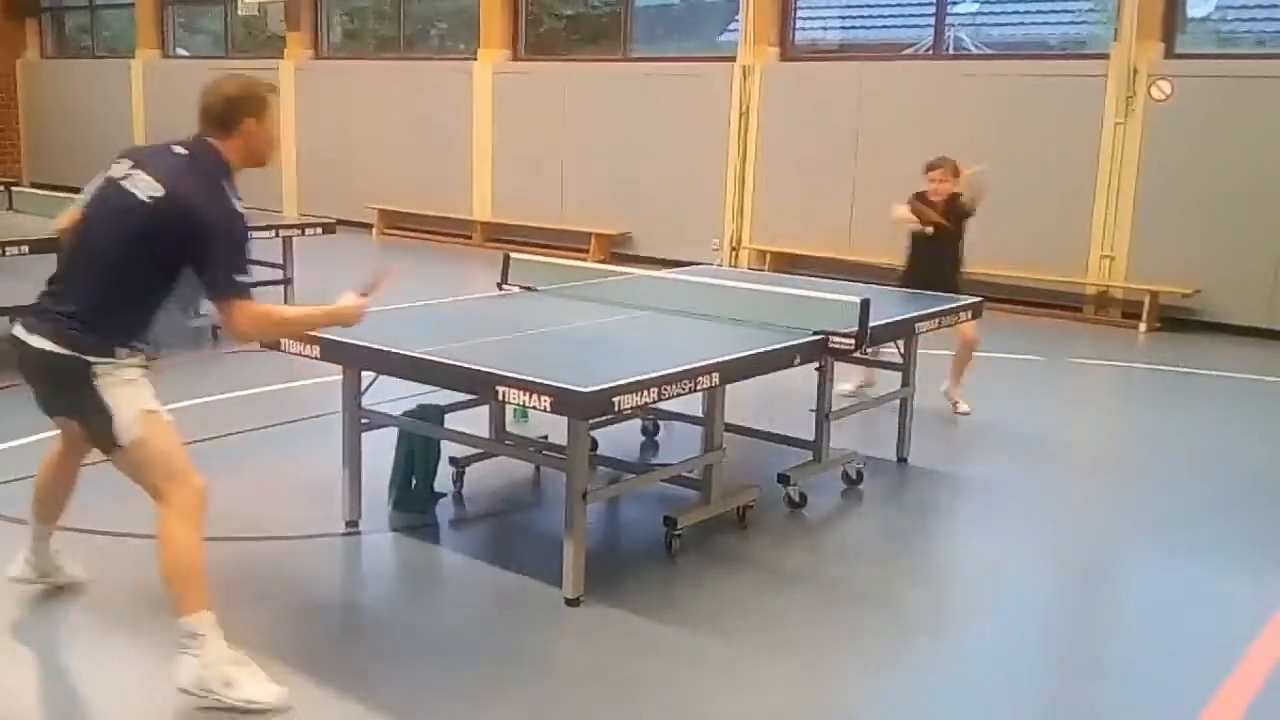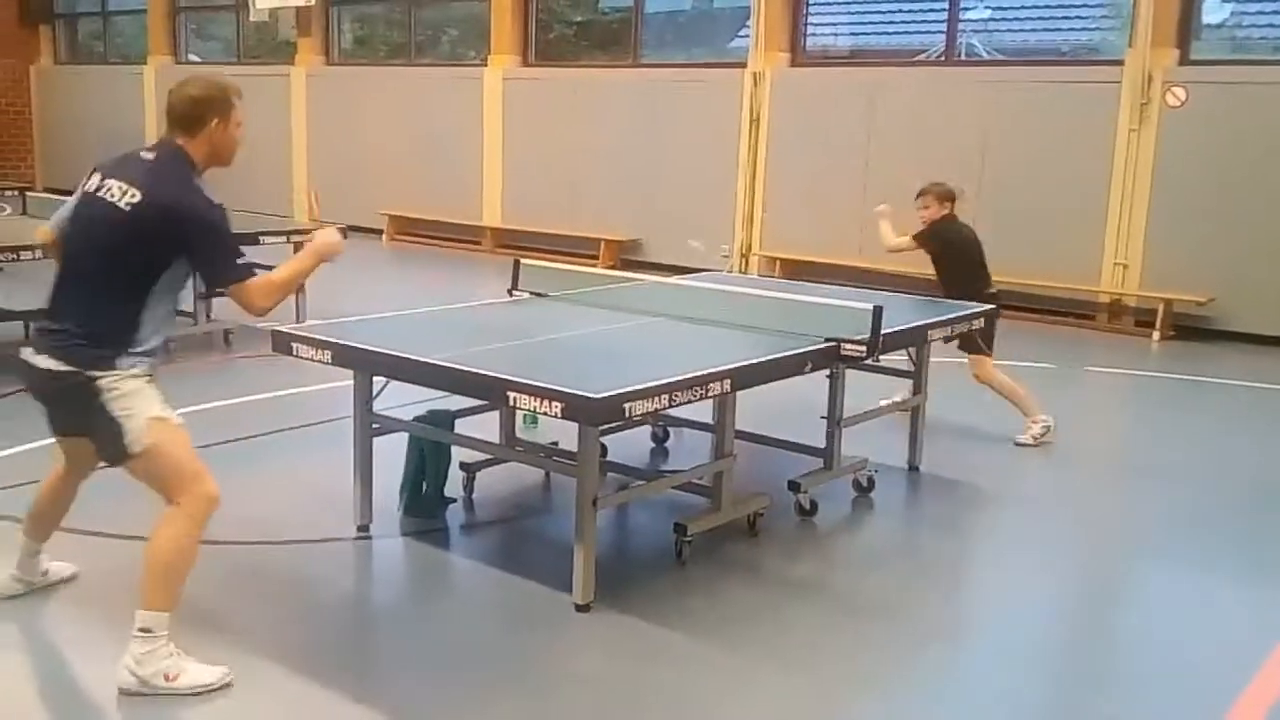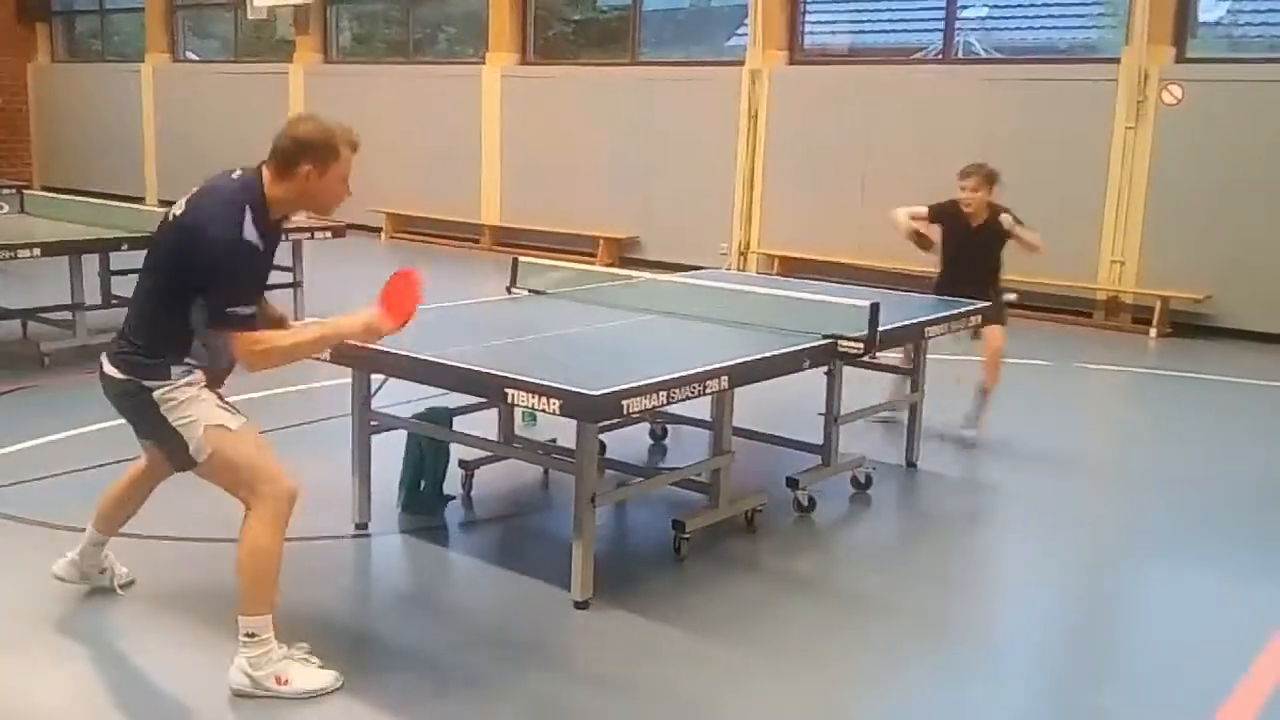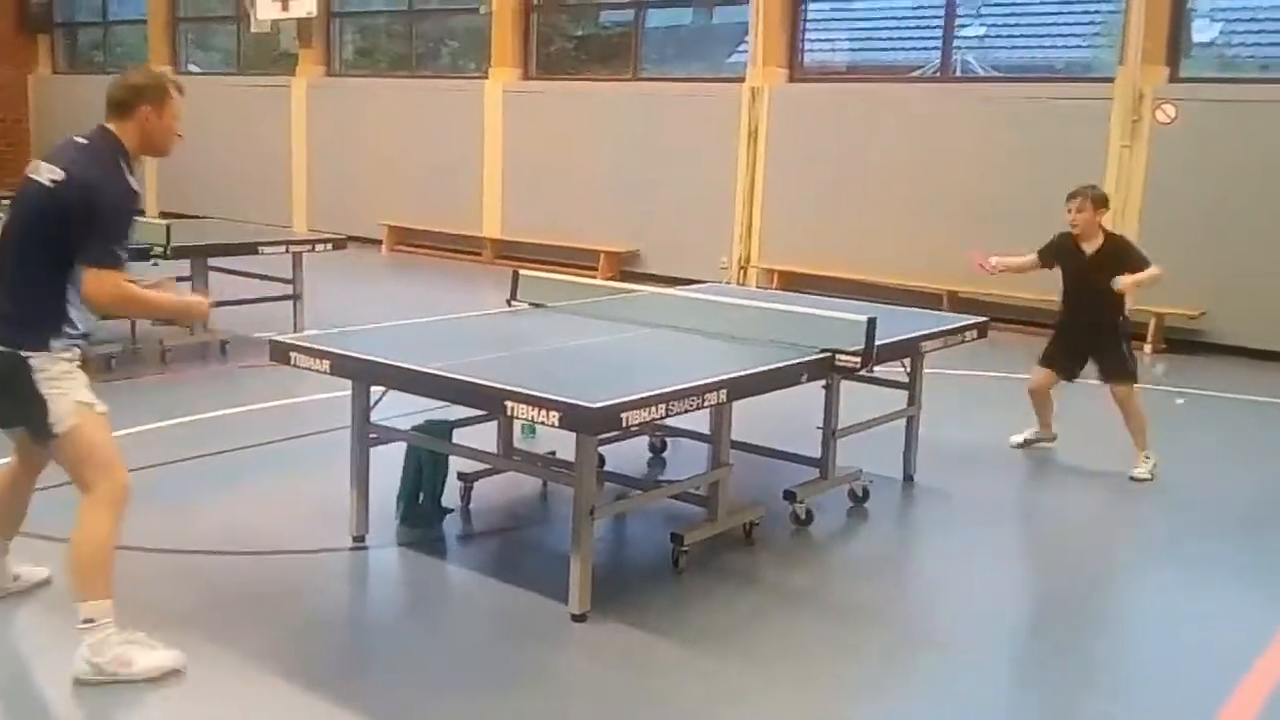
dt=0.7s
person 1, frame 1
left shoulder: (145, 159)
right shoulder: (214, 206)
left elbow: (67, 227)
right elbow: (246, 323)
right wrist: (333, 313)
right hip: (90, 358)
left knee: (75, 438)
right knee: (183, 493)
right ankle: (204, 658)
person 1, frame 2
left shoulder: (113, 169)
right shoulder: (191, 207)
left elbow: (51, 241)
right elbow: (256, 298)
right wrist: (315, 253)
left hip: (50, 356)
right hip: (102, 372)
left knee: (77, 462)
right knee: (195, 494)
right ankle: (148, 655)
person 1, frame 3
left shoulder: (253, 194)
right shoulder: (228, 230)
right elbow: (250, 352)
left wrist: (287, 325)
right wrist: (339, 329)
left hip: (147, 366)
right hip: (158, 379)
left knee: (161, 460)
right knee: (273, 491)
left ankle: (87, 560)
right ankle: (258, 659)
person 1, frame 4
left shoulder: (71, 157)
right shoulder: (110, 182)
right elbow: (97, 290)
left wrist: (142, 293)
right wrist: (172, 306)
right knee: (107, 485)
right ankle: (99, 641)
person 2, frame 1
left shoulder: (960, 204)
right shoulder: (920, 201)
left elbow: (975, 199)
right elbow: (898, 212)
left wrist: (971, 184)
right wrist: (908, 217)
left hip: (948, 285)
right hip: (915, 282)
left knee: (969, 337)
left ankle: (952, 389)
right ankle: (867, 377)
person 2, frame 2
left shoulder: (938, 230)
right shoulder: (959, 230)
left elbow: (892, 245)
left wrist: (884, 219)
left hip: (977, 305)
right hip: (961, 303)
left knee: (982, 371)
left ankle: (1039, 420)
person 2, frame 3
left shoulder: (1000, 215)
right shoulder: (949, 209)
left elbow: (1035, 247)
right elbow: (901, 213)
left wrist: (1013, 229)
right wrist: (906, 225)
left hip: (985, 294)
right hip: (947, 291)
left knee: (994, 345)
left ankle: (977, 412)
right ankle: (897, 400)
person 2, frame 4
left shoulder: (1119, 246)
right shoulder: (1063, 243)
left elbow: (1155, 272)
right elbow: (1030, 262)
left wrist: (1133, 280)
right wrist: (1000, 264)
left hip: (1111, 331)
right hip: (1071, 327)
left knee: (1125, 396)
right knee: (1038, 386)
left ankle: (1145, 455)
right ankle: (1045, 429)
